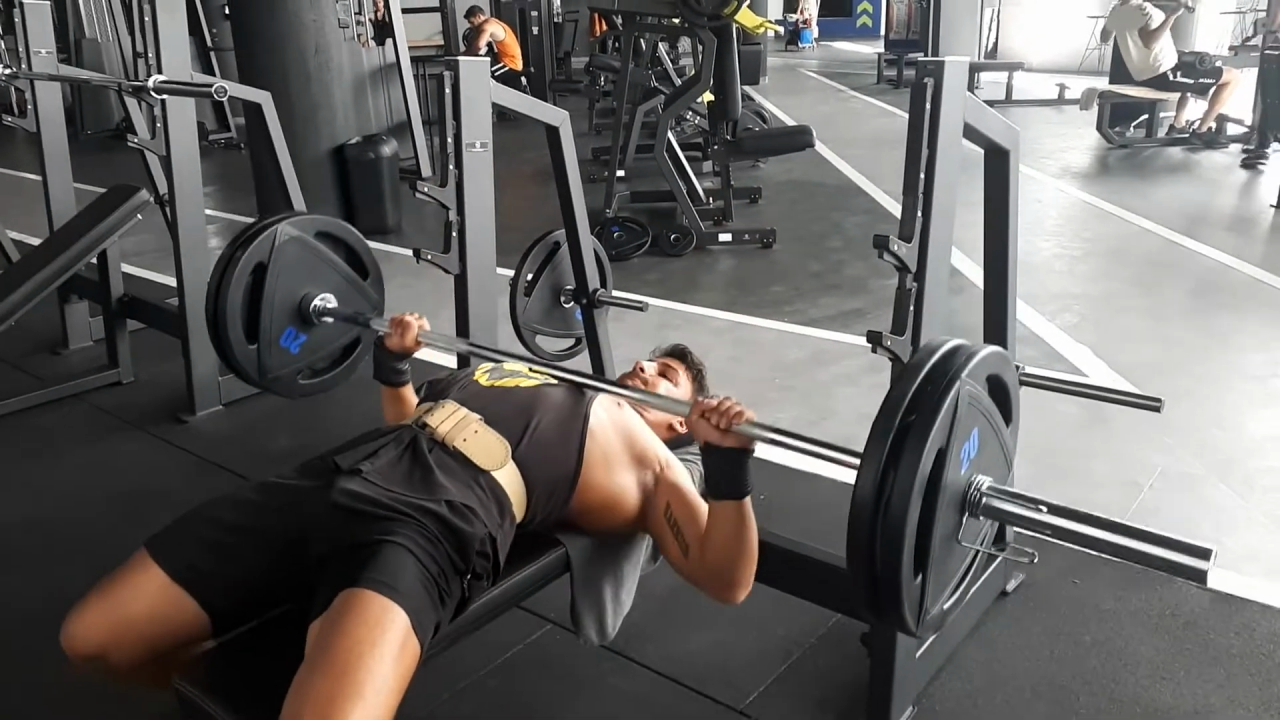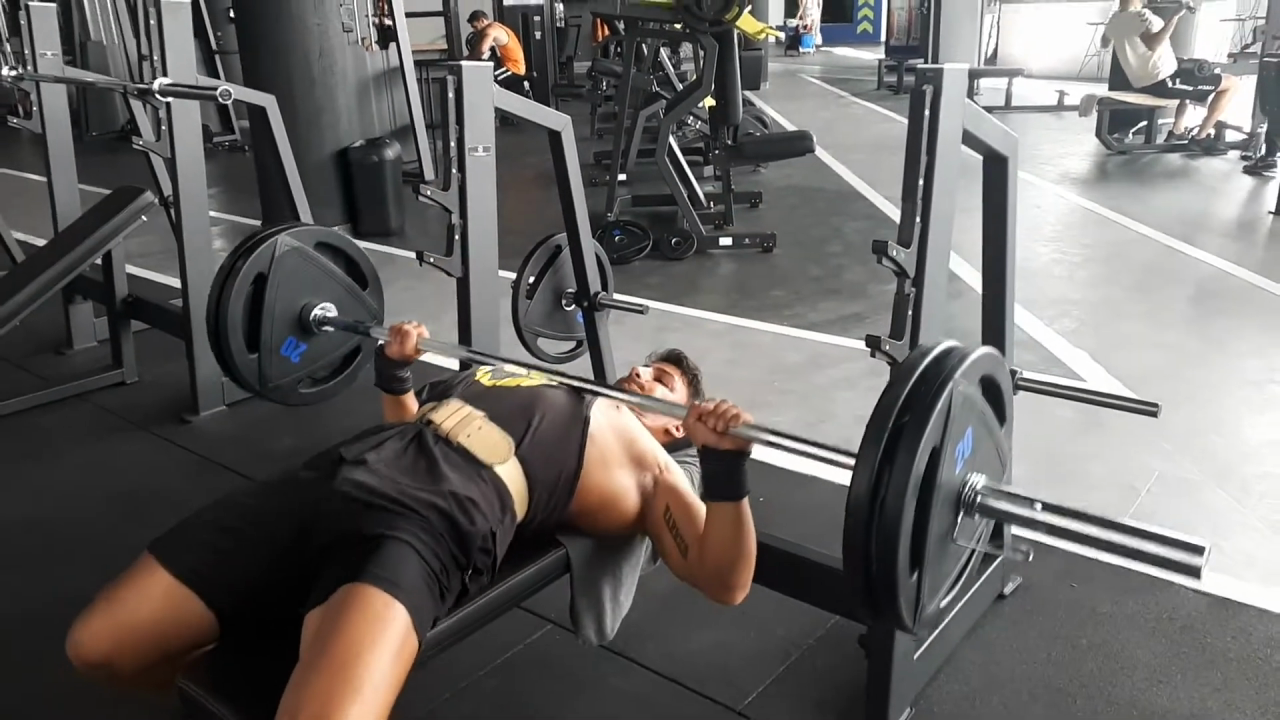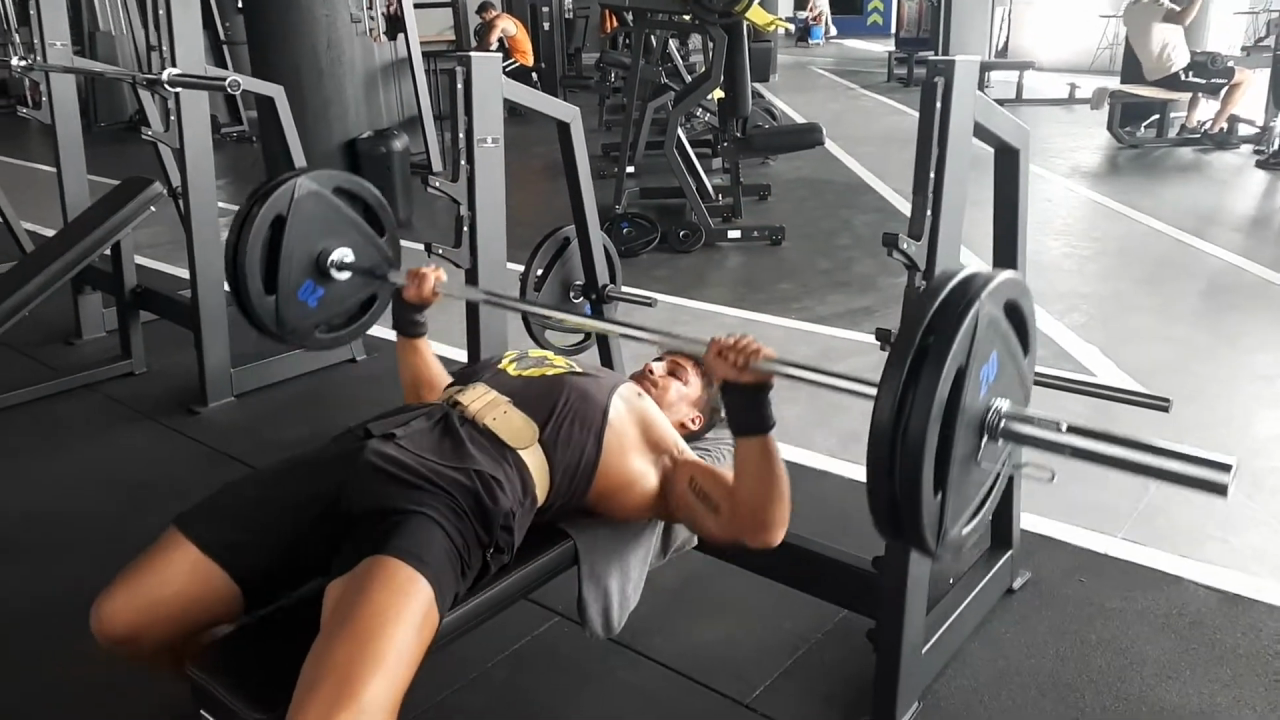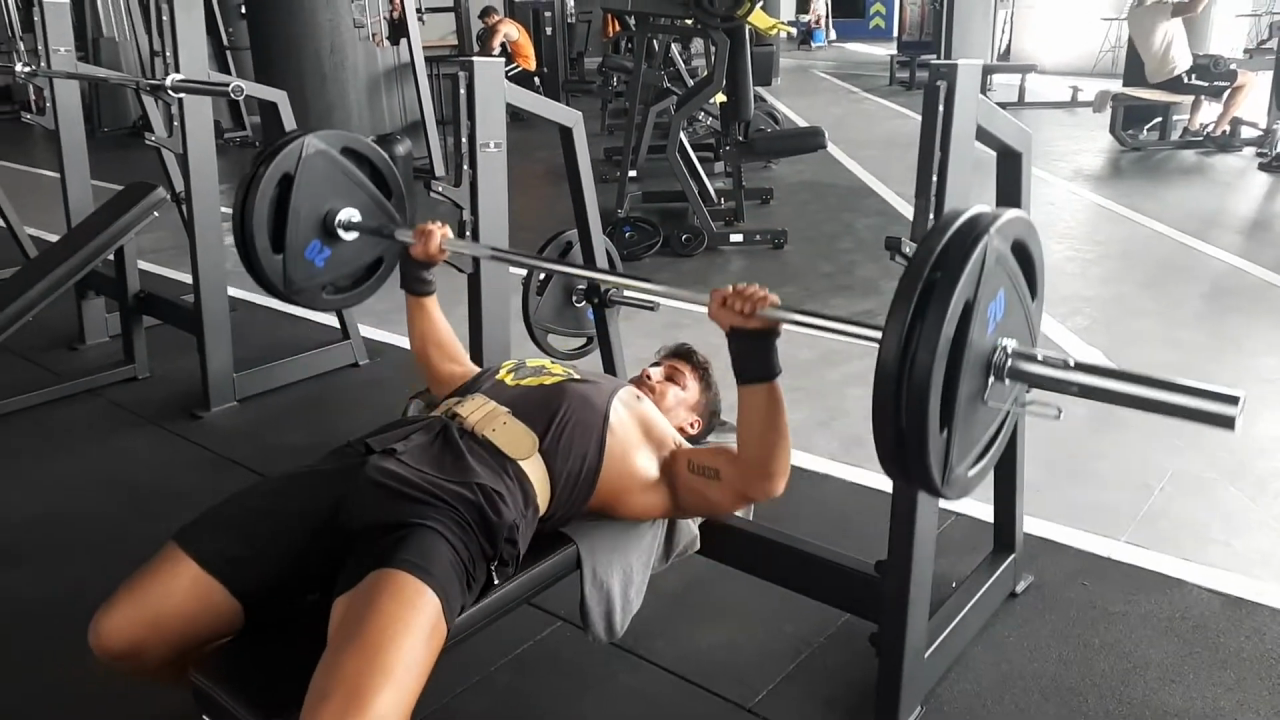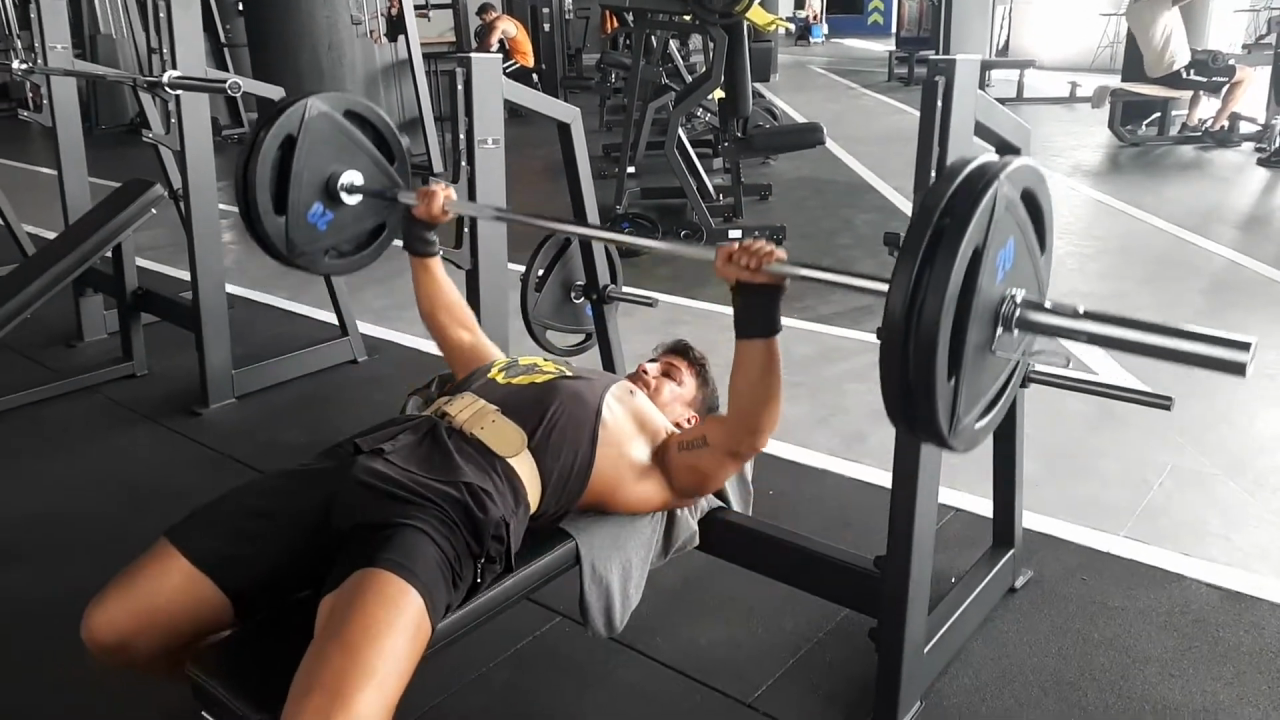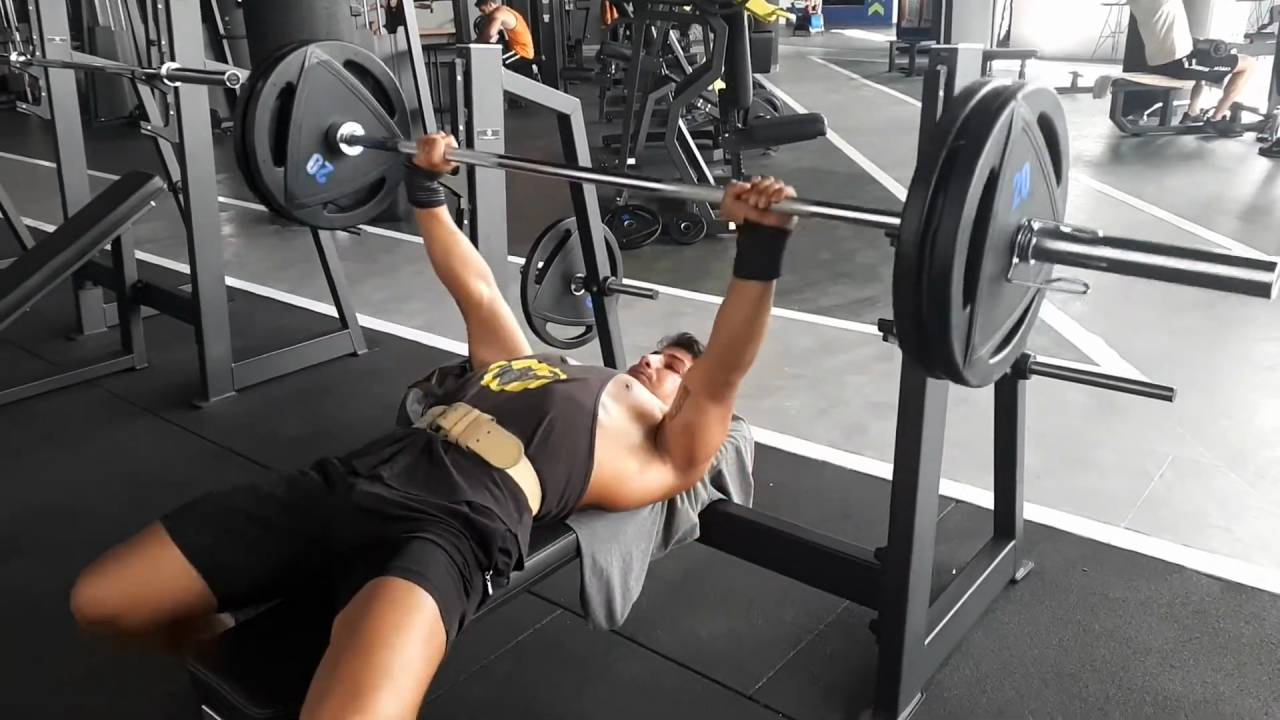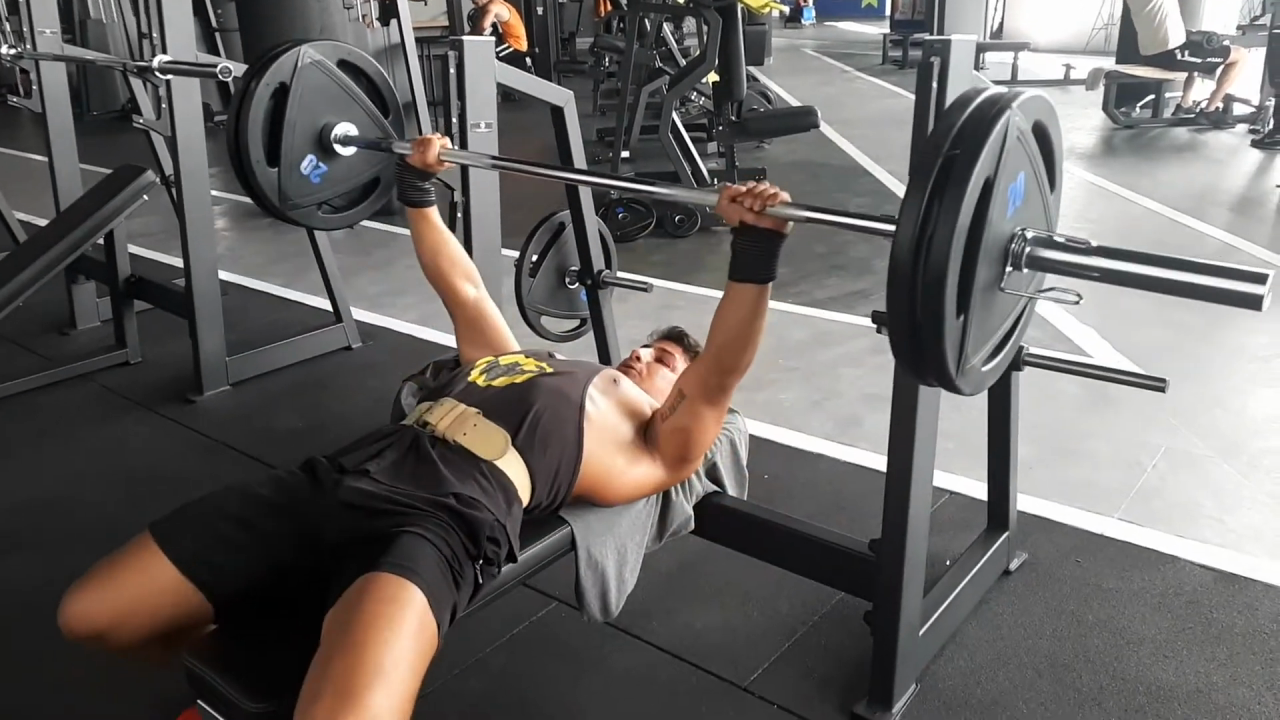
dt=0.3s
person 1, frame 1
left shoulder: (649, 463)
right shoulder: (542, 385)
left elbow: (725, 580)
left wrist: (729, 466)
right wrist: (392, 361)
left hip: (435, 523)
right hip: (335, 478)
right knee: (92, 638)
person 1, frame 2
left shoulder: (646, 464)
right shoulder: (547, 393)
left elbow: (725, 581)
left wrist: (726, 466)
right wrist: (394, 370)
left hip: (434, 517)
right hip: (338, 475)
right knee: (99, 647)
person 1, frame 3
left shoulder: (663, 457)
right shoulder: (553, 378)
left elbow: (759, 525)
right elbow: (426, 393)
left wrist: (748, 402)
right wrist: (410, 315)
left hip: (454, 498)
right hip: (365, 452)
right knee: (121, 623)
person 1, frame 4
left shoulder: (664, 459)
right shoulder: (548, 381)
left elbow: (761, 479)
right elbow: (440, 367)
left wrist: (754, 349)
right wrist: (419, 275)
left hip: (456, 507)
right hip: (365, 463)
right knee: (122, 637)
person 1, frame 5
left shoulder: (664, 462)
right shoulder: (534, 378)
left elbow: (746, 436)
right elbow: (456, 333)
left wrist: (757, 309)
right wrist: (422, 236)
left hip: (448, 508)
right hip: (358, 464)
right knee: (111, 631)
person 1, frame 6
left shoulder: (662, 450)
right shoulder: (532, 371)
left elbow: (725, 371)
right elbow: (477, 291)
left wrist: (759, 248)
right wrist: (426, 187)
left hip: (453, 520)
right hip: (353, 477)
right knee: (100, 600)
person 1, frame 7
left shoulder: (653, 446)
right shoulder: (523, 362)
left elbow: (720, 381)
right elbow: (462, 291)
left wrist: (754, 250)
right wrist: (417, 186)
left hip: (444, 516)
right hip: (341, 475)
right knee: (89, 617)
